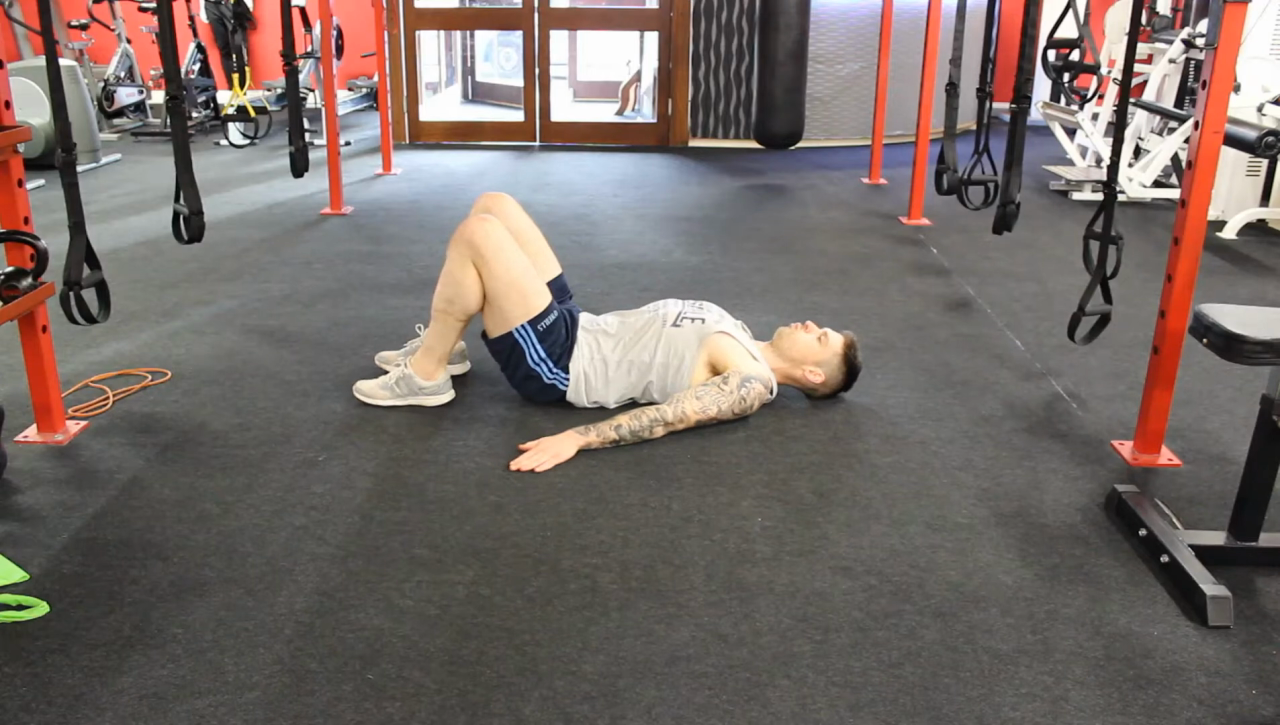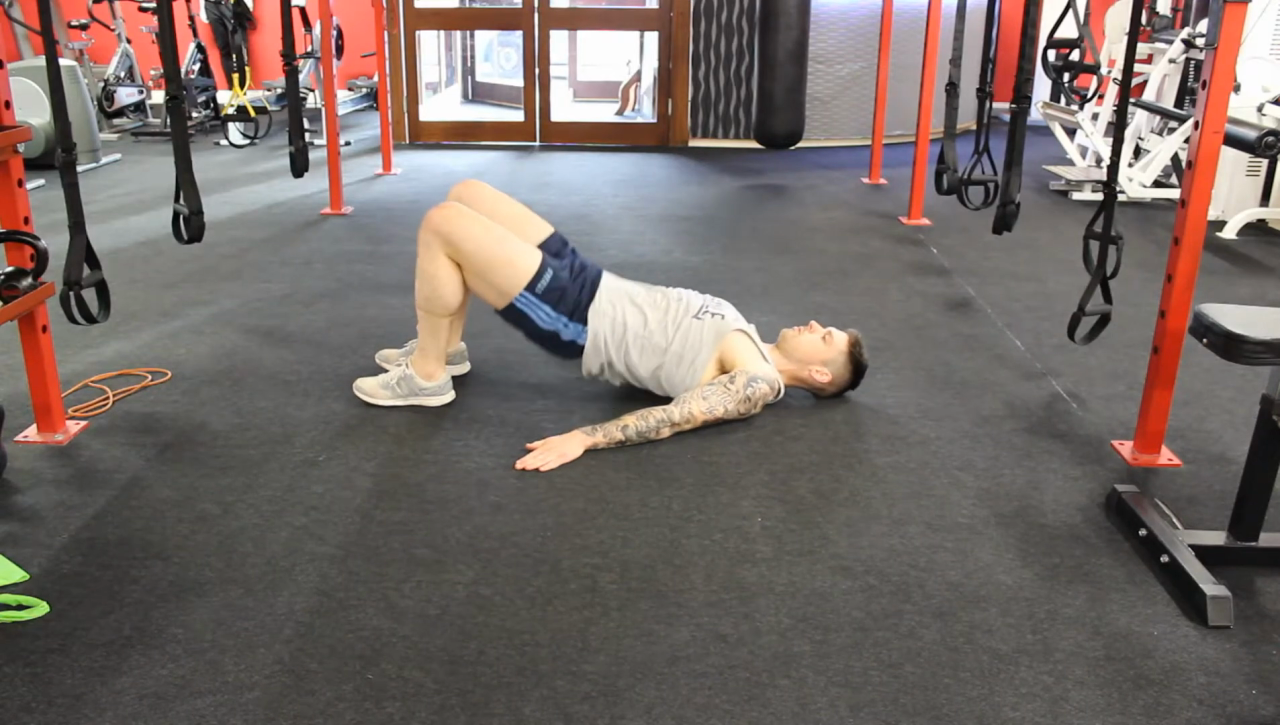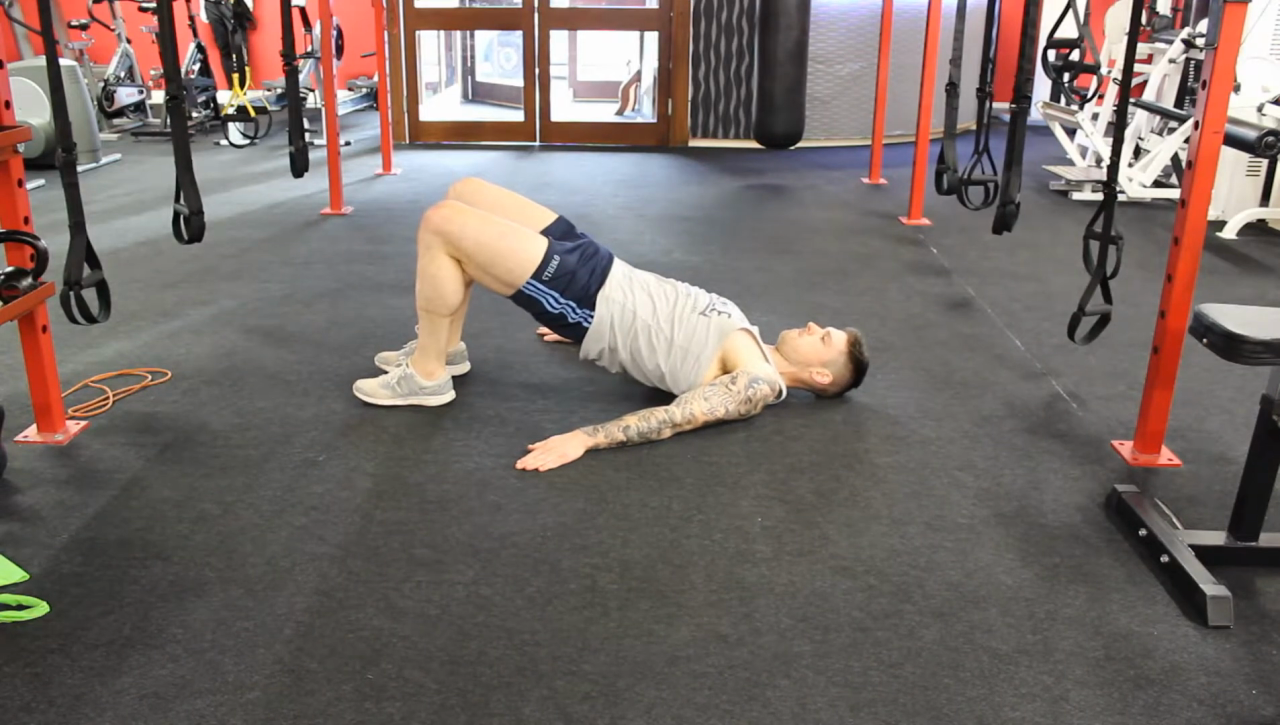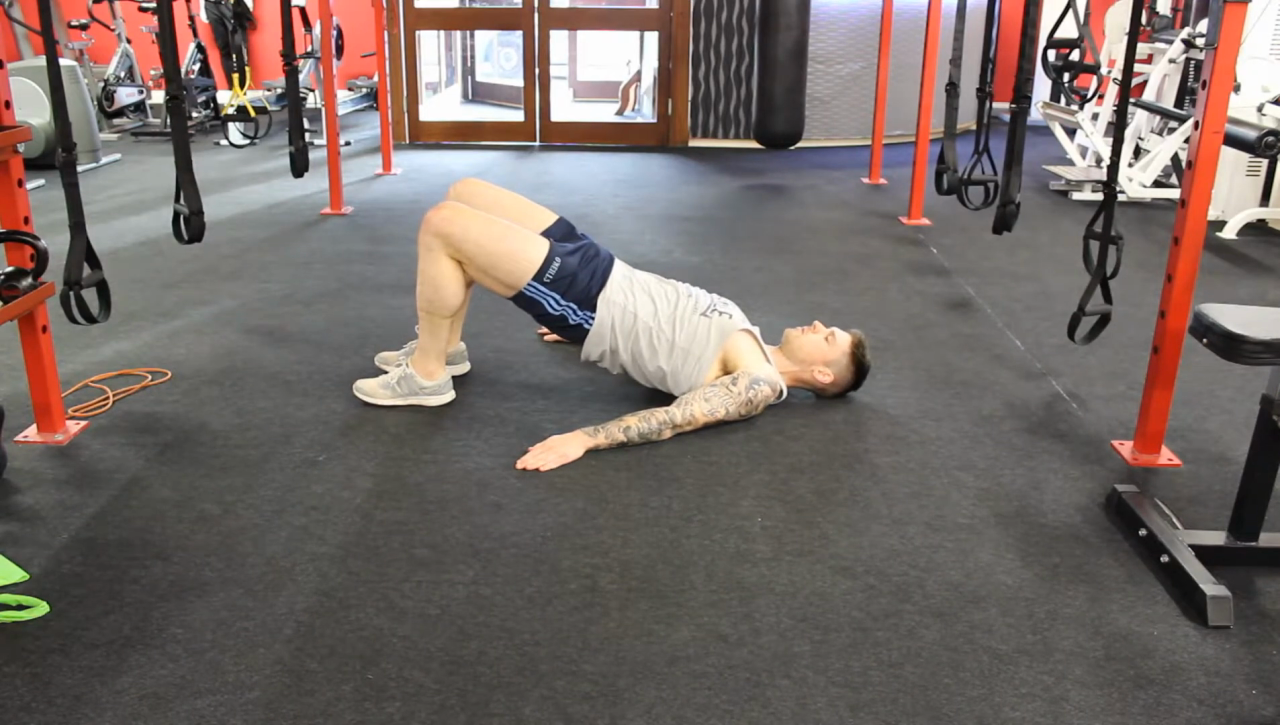
dt=0.7s
person 1, frame 1
left shoulder: (751, 384)
right shoulder: (739, 338)
left elbow: (668, 416)
left wrist: (575, 438)
left hip: (556, 364)
right hip: (576, 326)
left knee: (476, 234)
right knee: (493, 205)
left ankle: (424, 377)
right ankle: (443, 348)
person 1, frame 2
left shoulder: (758, 383)
right shoulder: (747, 343)
left elbow: (676, 416)
left wrist: (581, 439)
left hip: (580, 319)
right hip: (589, 290)
left knee: (442, 223)
right knee: (465, 194)
left ankle: (425, 377)
right ankle: (445, 348)
person 1, frame 3
left shoulder: (759, 384)
right shoulder: (748, 344)
left elbow: (677, 417)
left wrist: (583, 439)
left hip: (587, 299)
right hip: (597, 273)
left knee: (440, 223)
right knee: (465, 192)
left ankle: (425, 376)
right ankle: (446, 348)
person 1, frame 4
left shoulder: (760, 383)
right shoulder: (749, 343)
left elbow: (678, 418)
left wrist: (583, 439)
left hip: (589, 303)
right hip: (602, 274)
left knee: (442, 225)
right knee: (464, 193)
left ankle: (426, 376)
right ankle: (445, 349)
